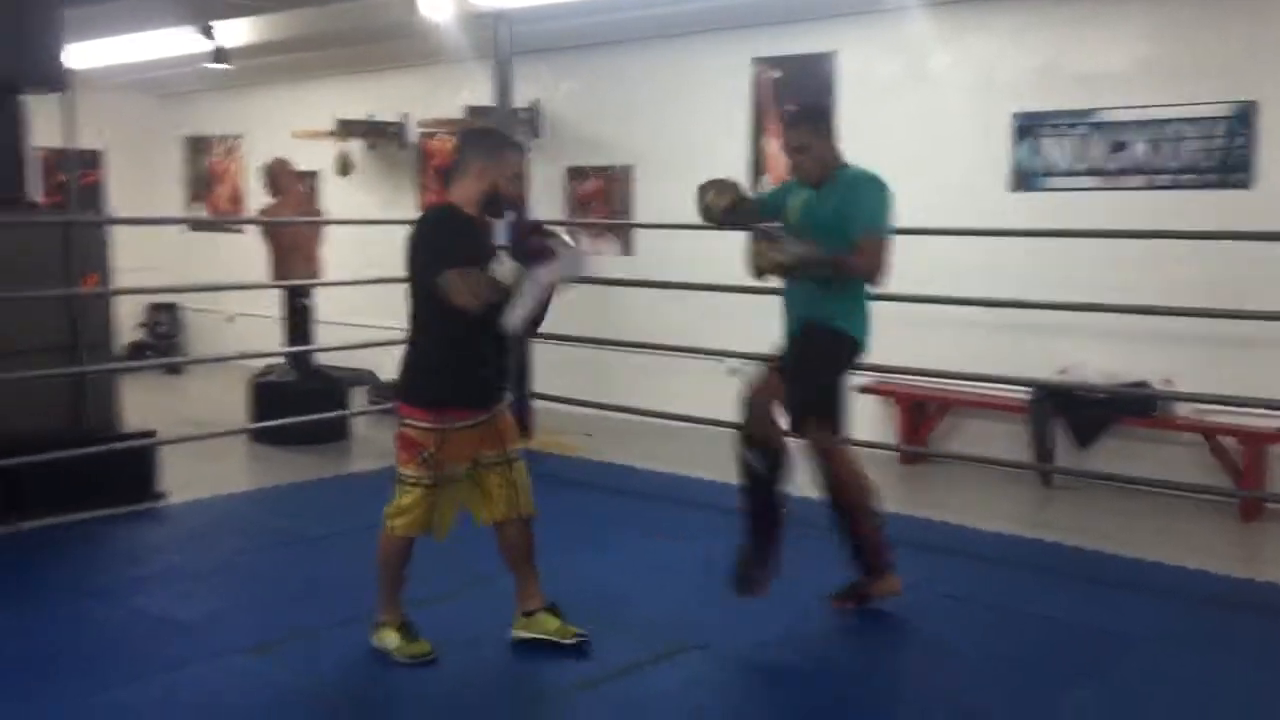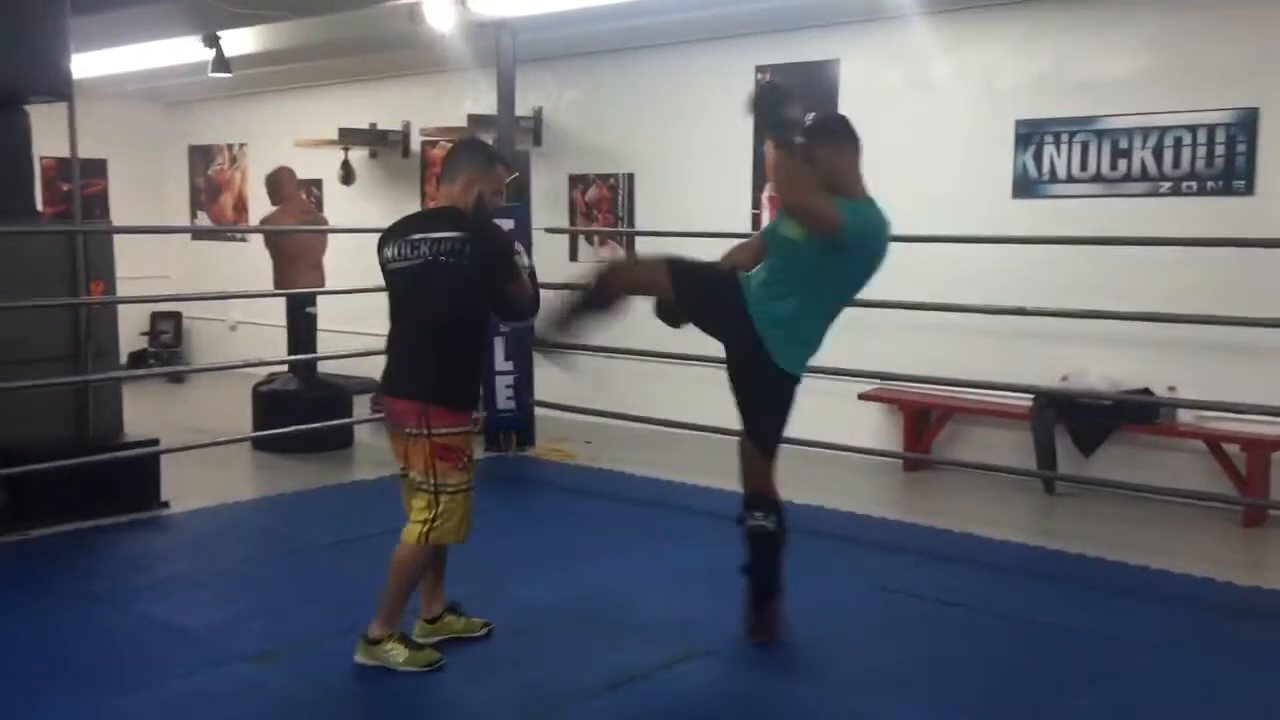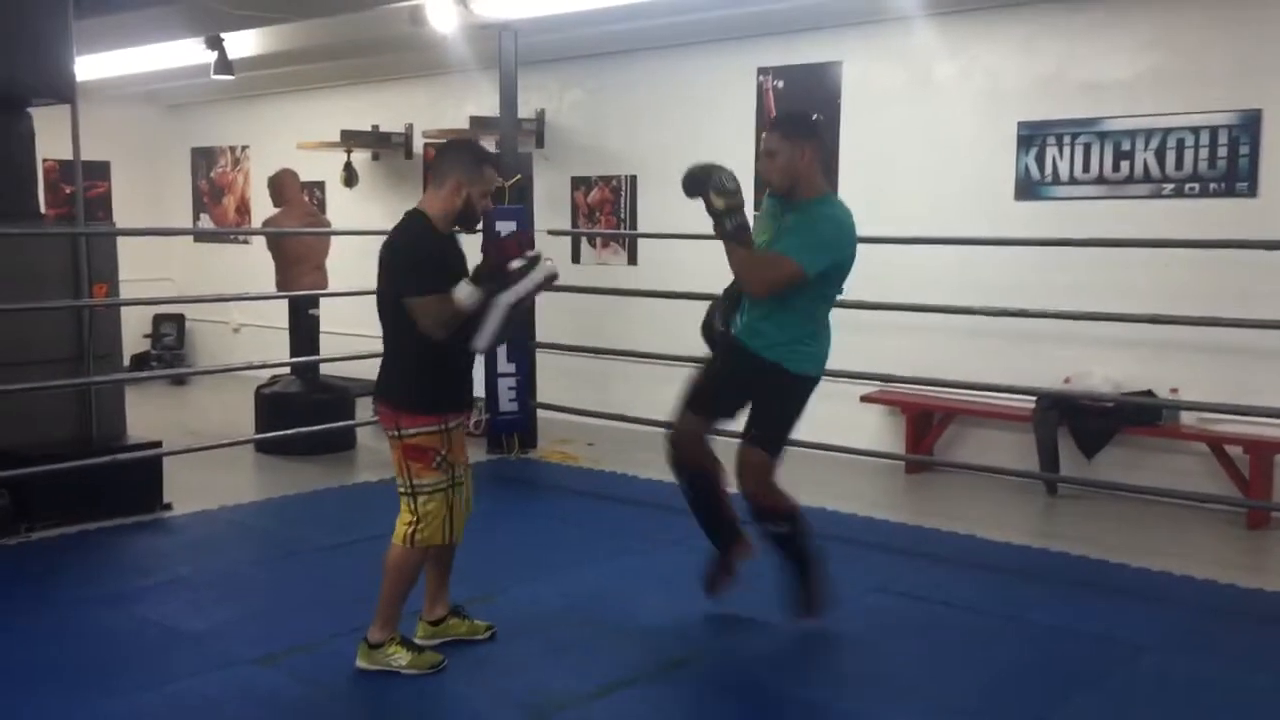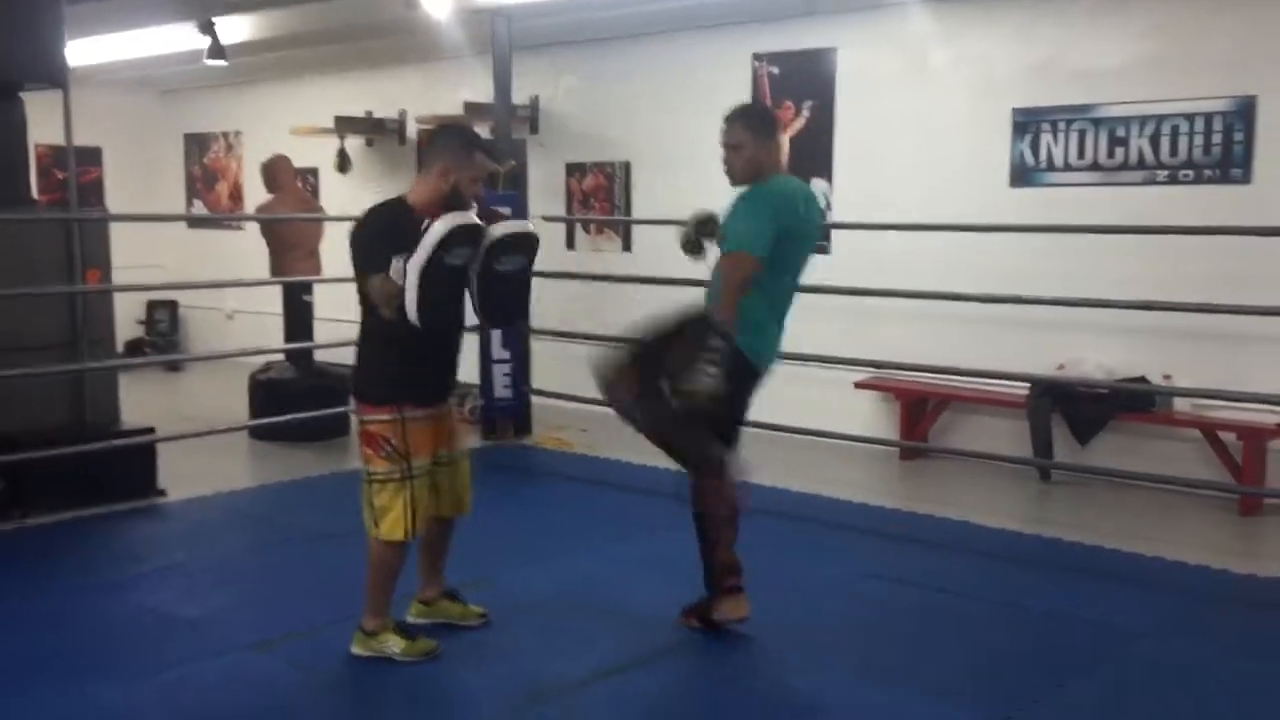
dt=0.4s
person 1, frame 1
left shoulder: (474, 230)
right shoulder: (441, 229)
left elbow: (498, 307)
right elbow: (471, 298)
right wrist: (514, 258)
left hip: (484, 397)
right hip: (434, 401)
left knee: (512, 503)
right knee: (409, 513)
left ankle: (532, 610)
right ankle: (388, 622)
person 1, frame 2
left shoulder: (394, 237)
right shoulder: (480, 236)
right elbow: (521, 302)
right wrist: (511, 253)
left hip: (404, 387)
right hip: (438, 398)
left knee: (441, 509)
right knee: (432, 516)
left ankle: (434, 613)
right ankle: (379, 635)
person 1, frame 3
left shoulder: (435, 236)
right shoulder: (415, 242)
left elbow: (465, 311)
right elbow: (435, 324)
left wrist: (508, 275)
right wrist: (485, 282)
left hip: (444, 401)
right hip: (416, 405)
left knee: (450, 512)
right knee: (422, 521)
left ankle: (438, 616)
right ankle: (379, 641)
person 1, frame 4
right shoulder: (381, 226)
left elbow: (450, 301)
right elbow: (389, 304)
right wrist: (424, 247)
left hip: (437, 390)
right hip: (389, 397)
left knee: (445, 500)
right knee: (398, 515)
left ankle: (434, 596)
right ankle: (373, 628)
person 2, frame 1
left shoulder: (863, 188)
right shoulder: (796, 192)
left elbow: (869, 268)
right elbow: (745, 212)
left wrist: (807, 258)
right wrist: (725, 198)
left hip: (832, 328)
right hip: (808, 328)
left knee: (757, 399)
right knee: (826, 445)
left ankle: (764, 538)
right ankle: (877, 571)
person 2, frame 2
left shoulder: (867, 222)
right shoulder: (812, 205)
left elbow: (802, 209)
right elbow: (758, 247)
left wrist: (789, 146)
right wrist: (721, 276)
left hip: (774, 348)
right hip: (743, 302)
left knee: (758, 474)
right knee: (624, 273)
left ankle: (765, 598)
right ankle: (568, 325)
person 2, frame 3
left shoulder: (829, 225)
right shoulder: (780, 203)
left elbow: (760, 282)
left wrist: (728, 216)
right wrist: (730, 305)
left hip: (788, 362)
right hip: (745, 342)
left knee: (753, 476)
right knee: (684, 437)
left ankle: (805, 571)
right ankle: (729, 542)
person 2, frame 4
left shoulder: (764, 202)
right shoulder: (798, 197)
left elbow: (733, 275)
left wrist: (708, 350)
right wrist: (723, 231)
left hip: (728, 337)
right hip: (750, 346)
left knee: (622, 383)
right knee: (709, 469)
right ankle: (724, 593)
person 3, frame 1
left shoulder: (271, 214)
right shoulder: (312, 209)
left hip: (292, 280)
right hip: (308, 277)
left knee: (297, 342)
left ankle: (299, 374)
right ankle: (303, 372)
person 3, frame 2
left shoulder: (273, 222)
right shoulder: (318, 218)
left elbow: (280, 255)
right elbow: (317, 254)
left hip: (295, 288)
right hip: (313, 285)
left knee: (299, 349)
person 3, frame 3
left shoulder: (276, 224)
right shoulder: (320, 219)
left elbow: (283, 257)
right elbow: (320, 255)
left hip: (297, 291)
right hip: (316, 286)
left knee: (302, 351)
person 3, frame 4
left shoulder: (269, 211)
right shoulder: (313, 206)
left elbow: (276, 244)
left hip: (290, 276)
right hip: (309, 273)
left knee: (297, 336)
left ankle: (299, 372)
right ankle: (303, 371)
